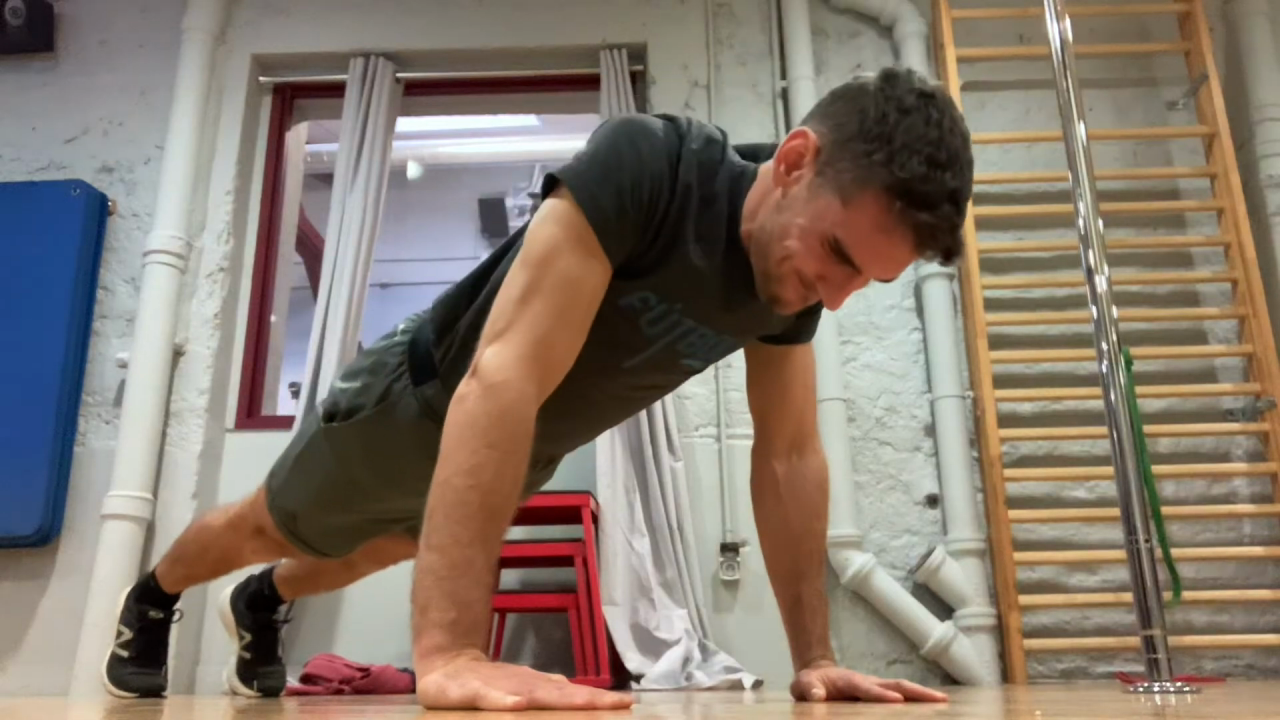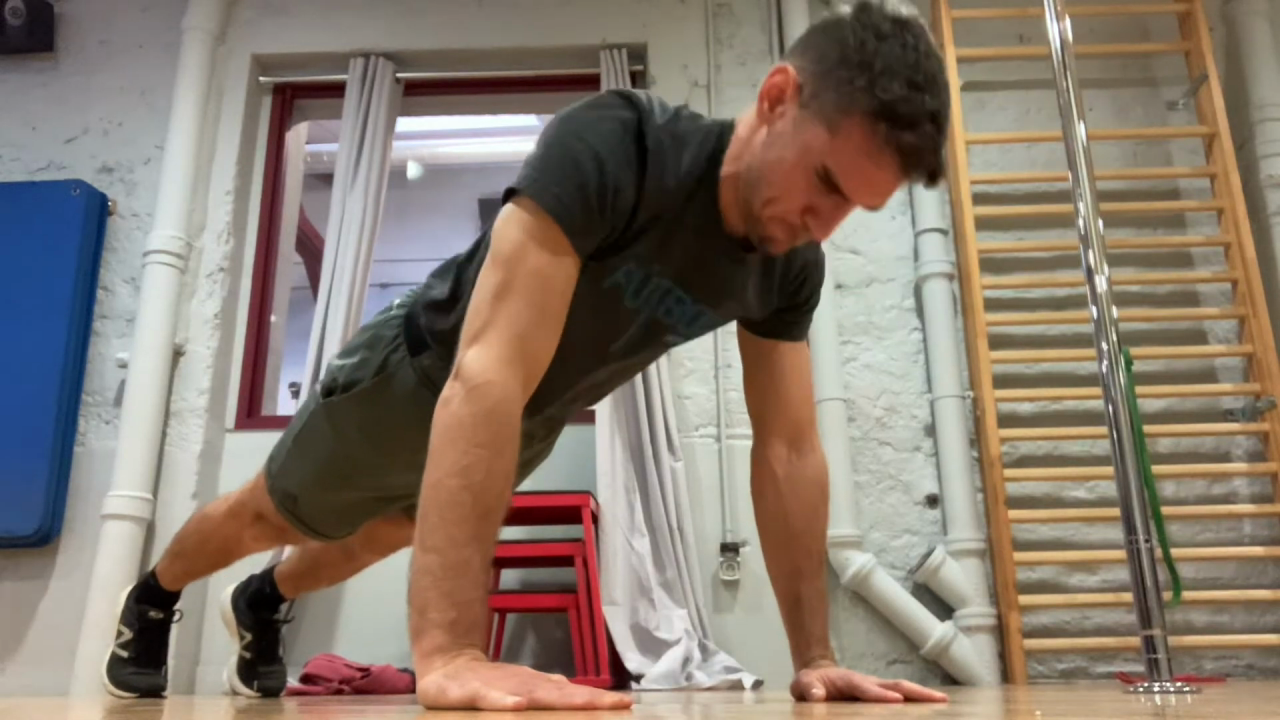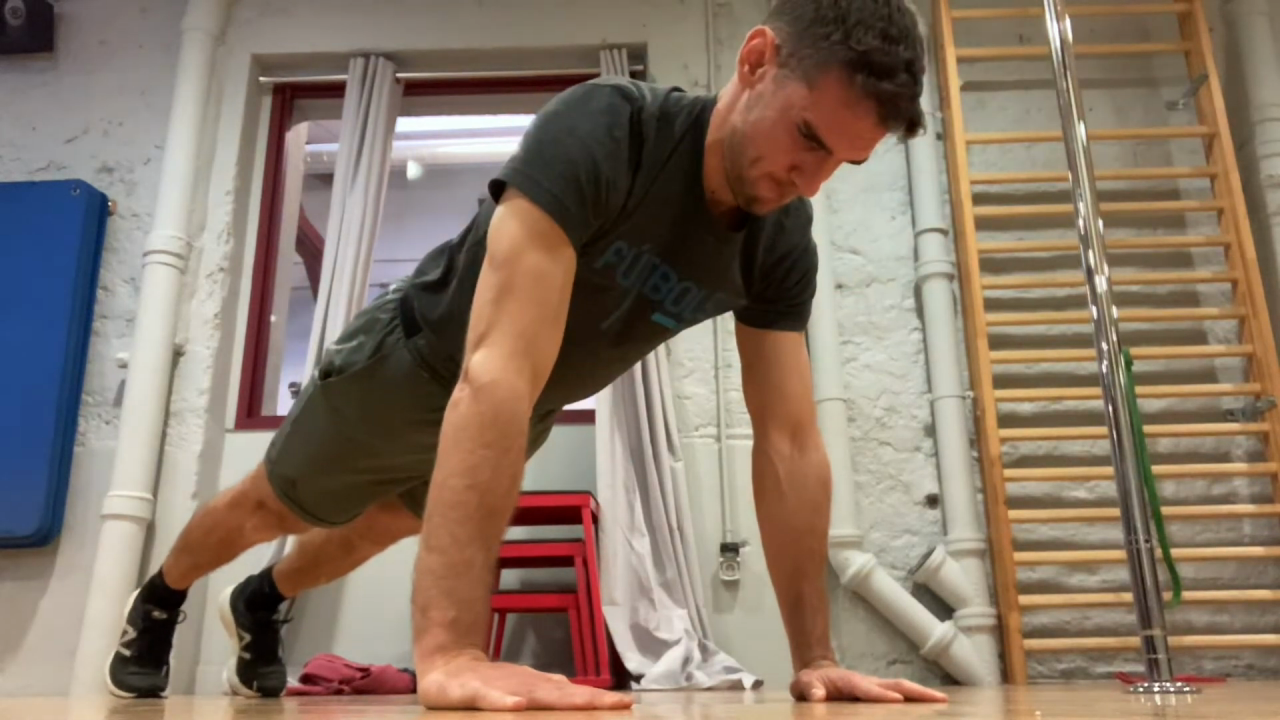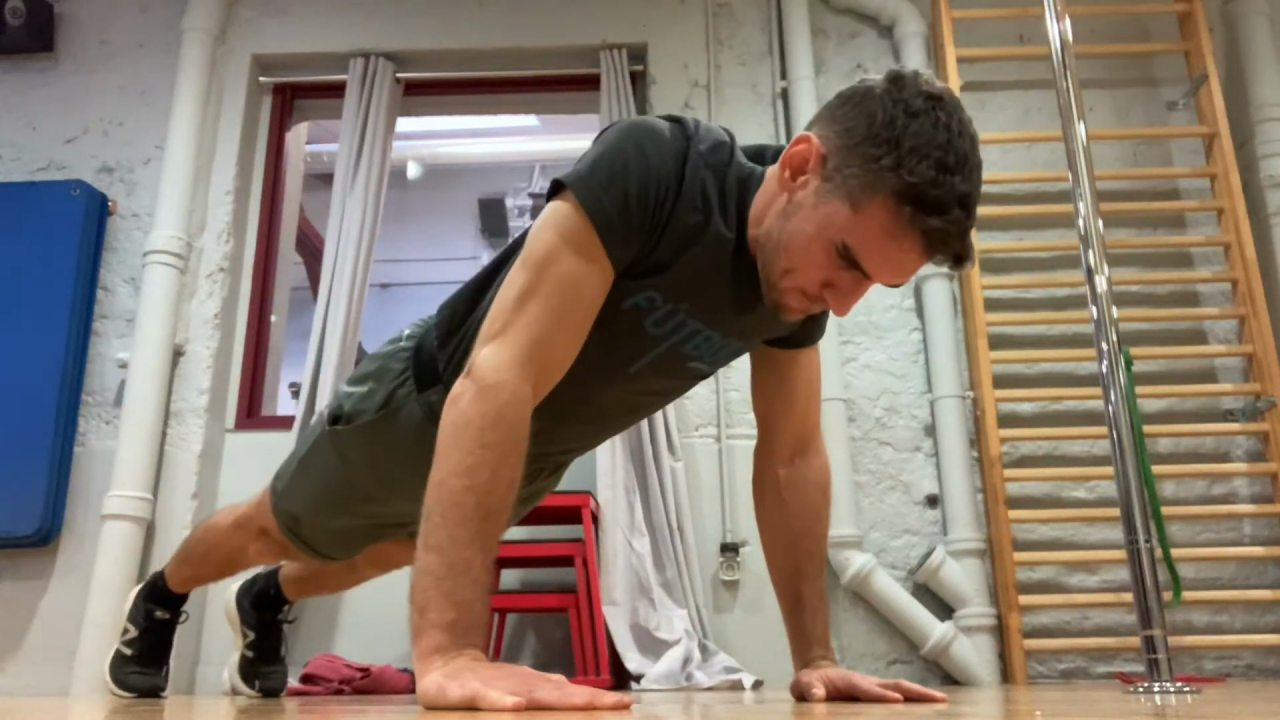
dt=1s
person 1, frame 1
left shoulder: (798, 268)
right shoulder: (641, 166)
left elbow: (789, 458)
right elbow: (501, 383)
left wrist: (814, 655)
right wrist: (448, 651)
left hip: (523, 454)
right hip: (419, 399)
left knee: (378, 549)
right knee: (274, 528)
left ankle: (259, 608)
right ankle: (149, 602)
person 1, frame 2
left shoulder: (788, 261)
right shoulder: (610, 146)
left elbow: (788, 449)
right elbow: (485, 379)
left wrist: (814, 656)
right wrist: (447, 651)
left hip: (525, 426)
right hip: (411, 378)
left knee: (382, 534)
right knee: (275, 519)
left ankle: (260, 605)
right ankle: (152, 600)
person 1, frame 3
left shoulder: (782, 243)
right shoulder: (600, 133)
left elbow: (789, 443)
right elbow: (495, 375)
left wrist: (816, 658)
right wrist: (448, 651)
left hip: (518, 416)
right hip: (409, 362)
left knee: (379, 529)
right knee: (276, 508)
left ankle: (258, 604)
right ankle: (158, 602)
person 1, frame 4
left shoulder: (805, 274)
right shoulder: (649, 170)
left elbow: (791, 460)
right elbow: (496, 383)
left wrist: (813, 656)
right wrist: (447, 652)
left hip: (531, 459)
right hip: (427, 402)
left knee: (382, 552)
right knee: (277, 531)
left ankle: (265, 607)
right ankle: (158, 601)
